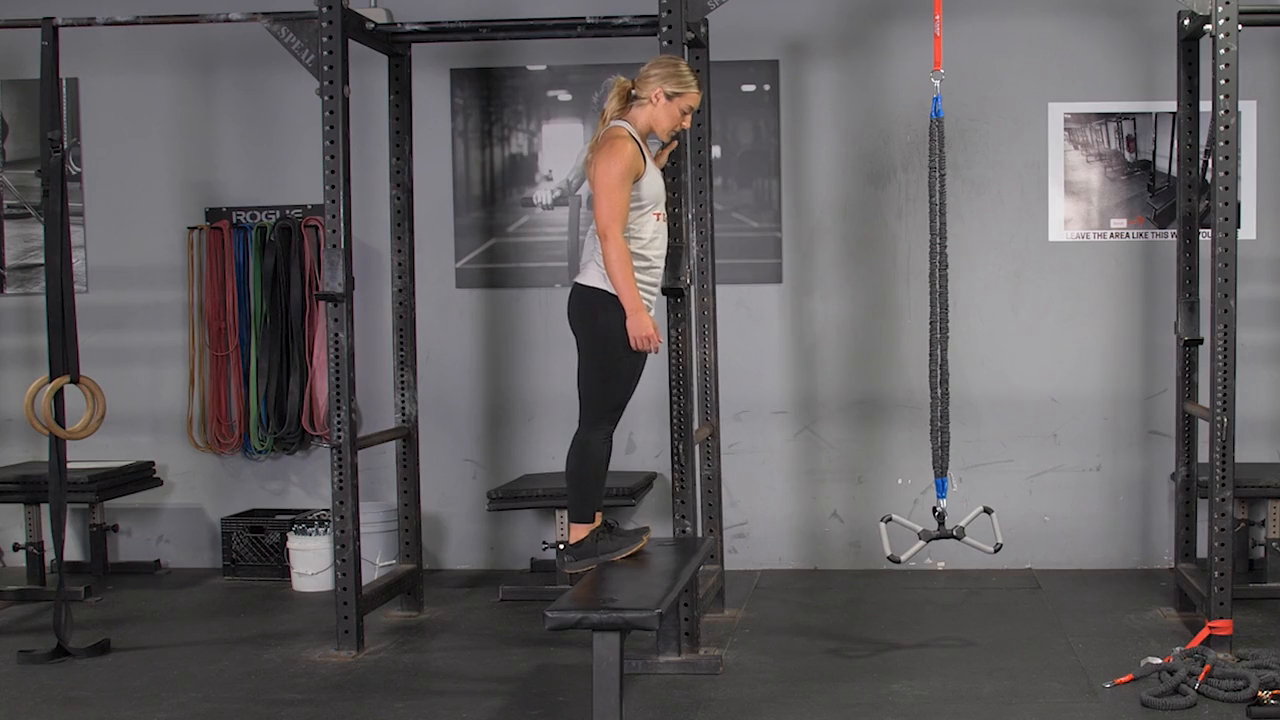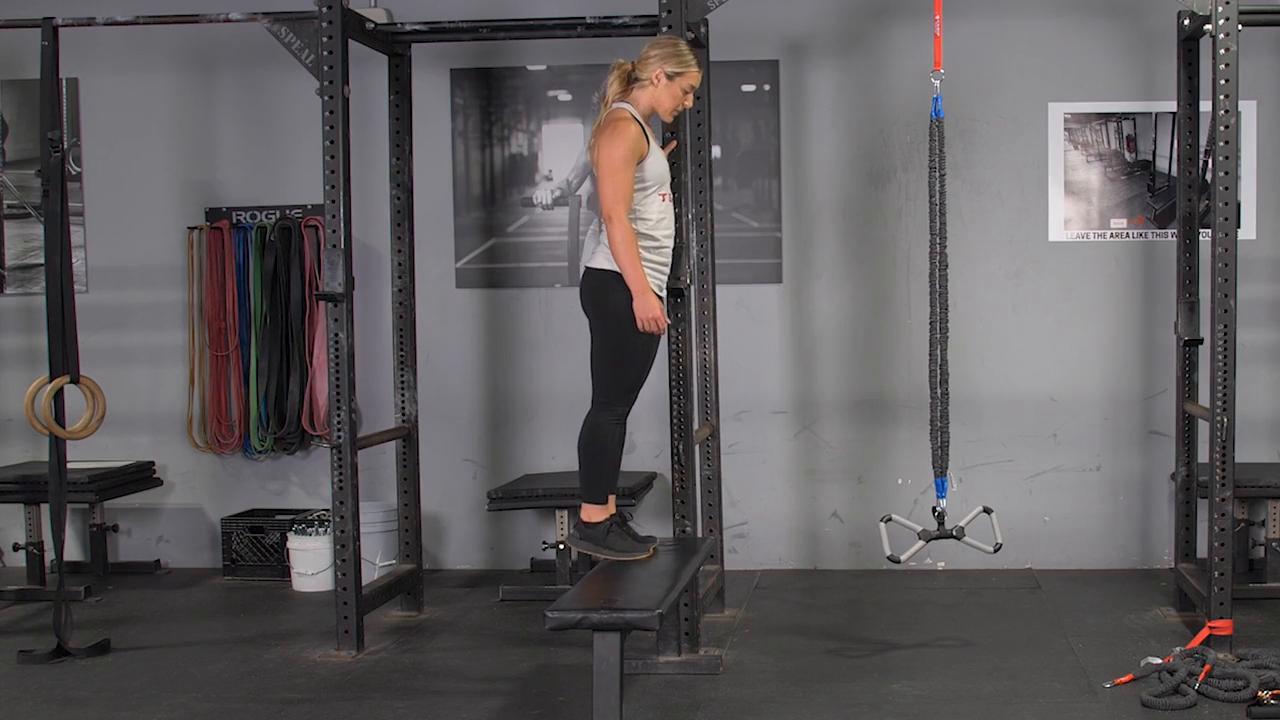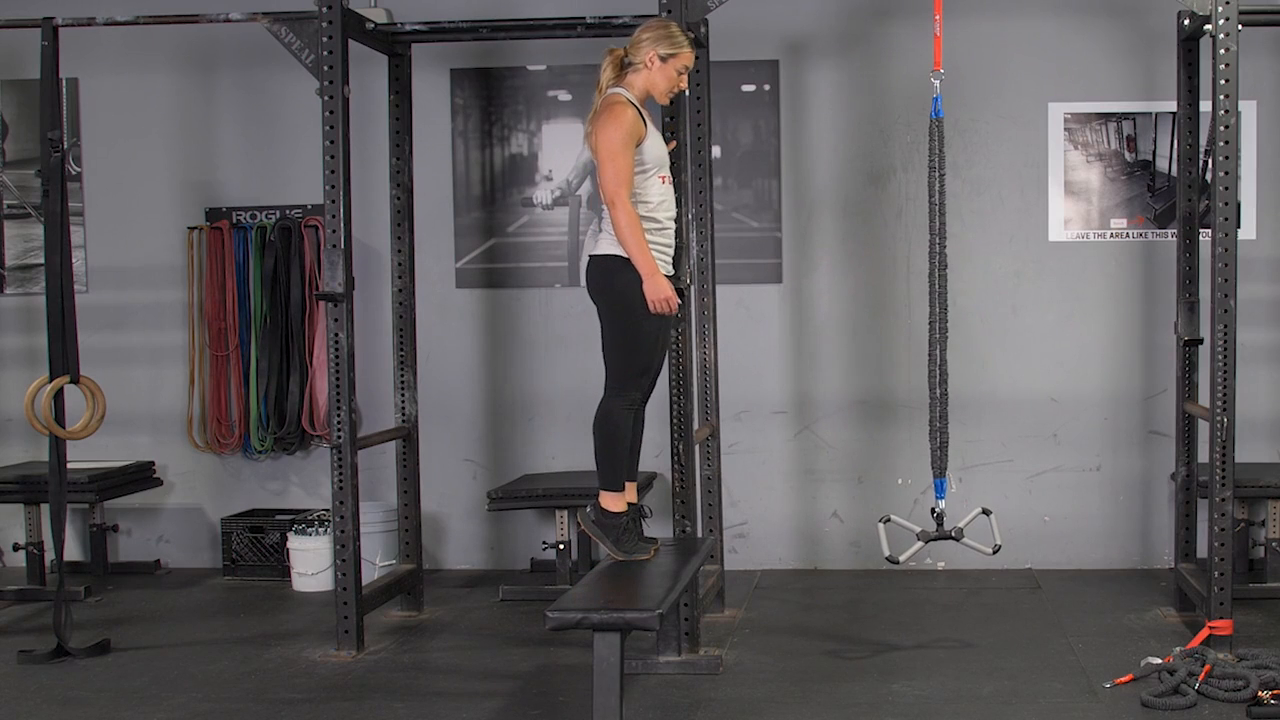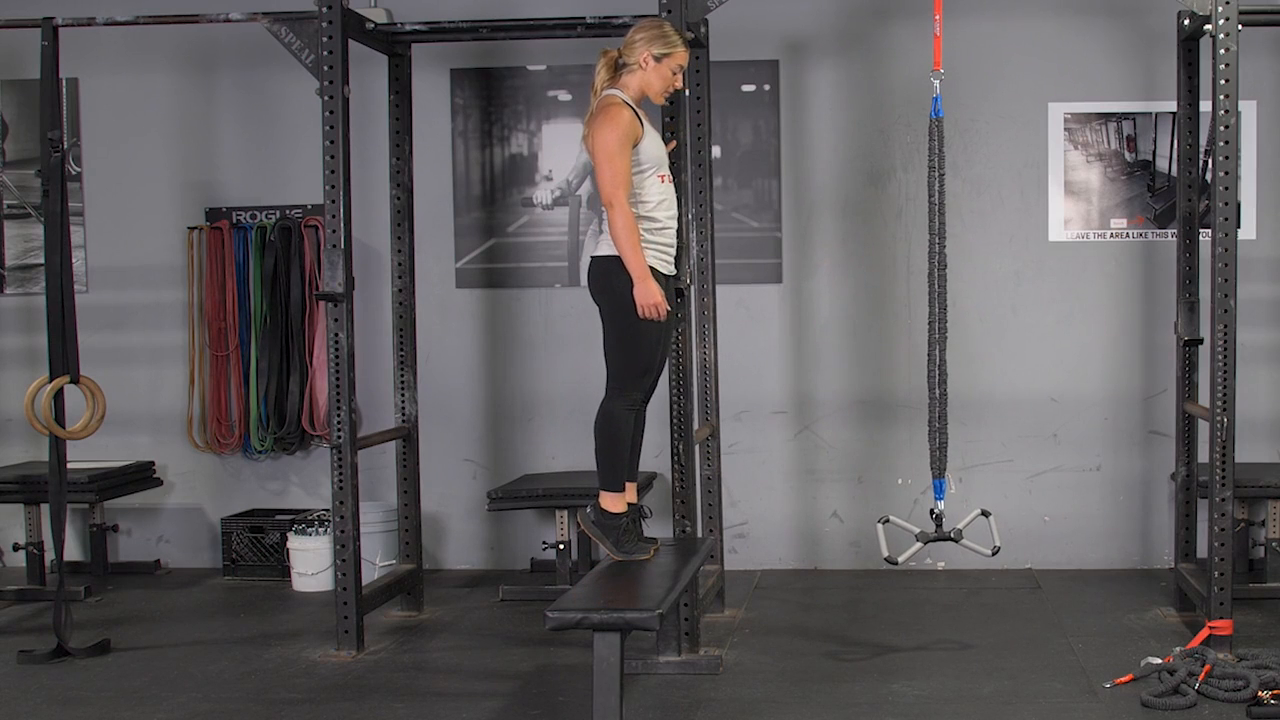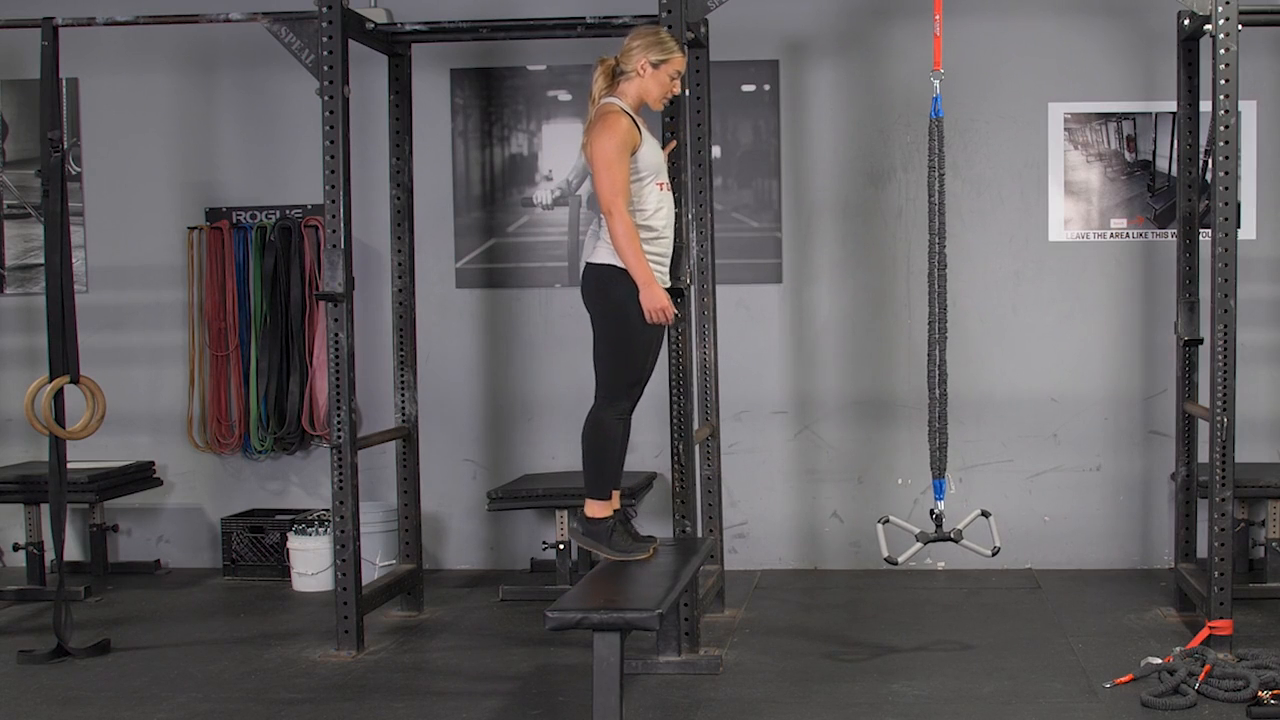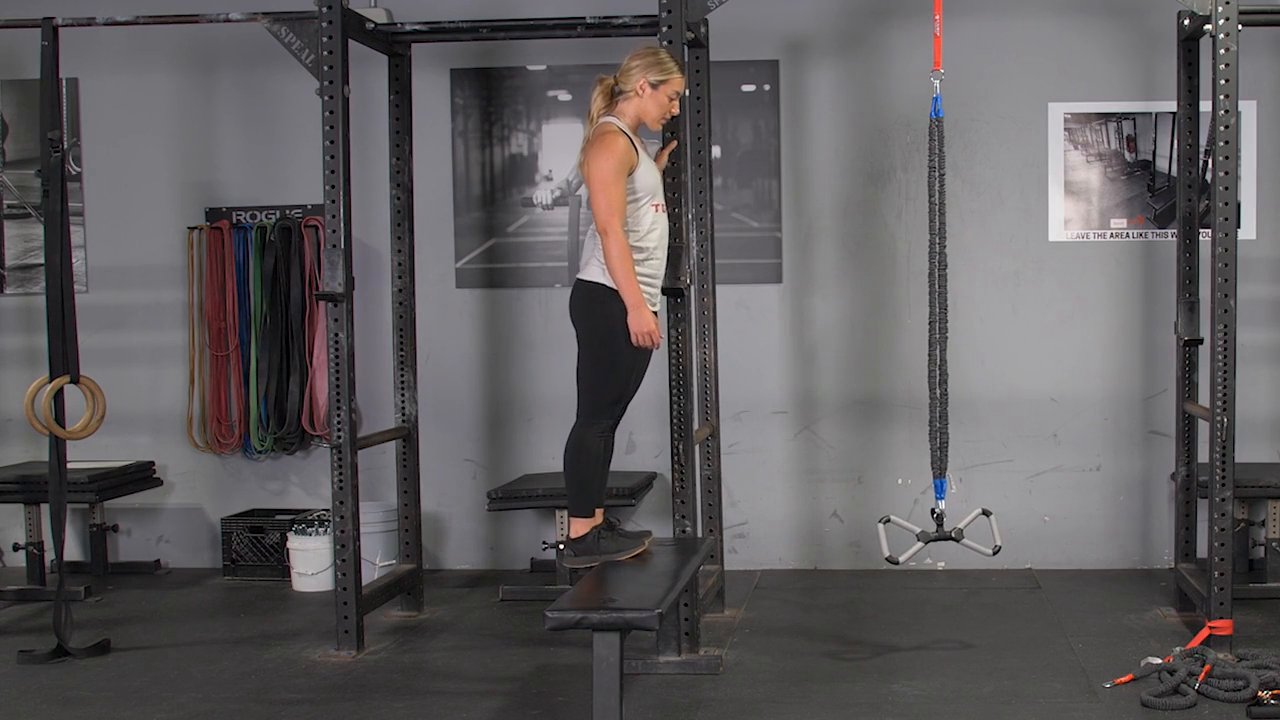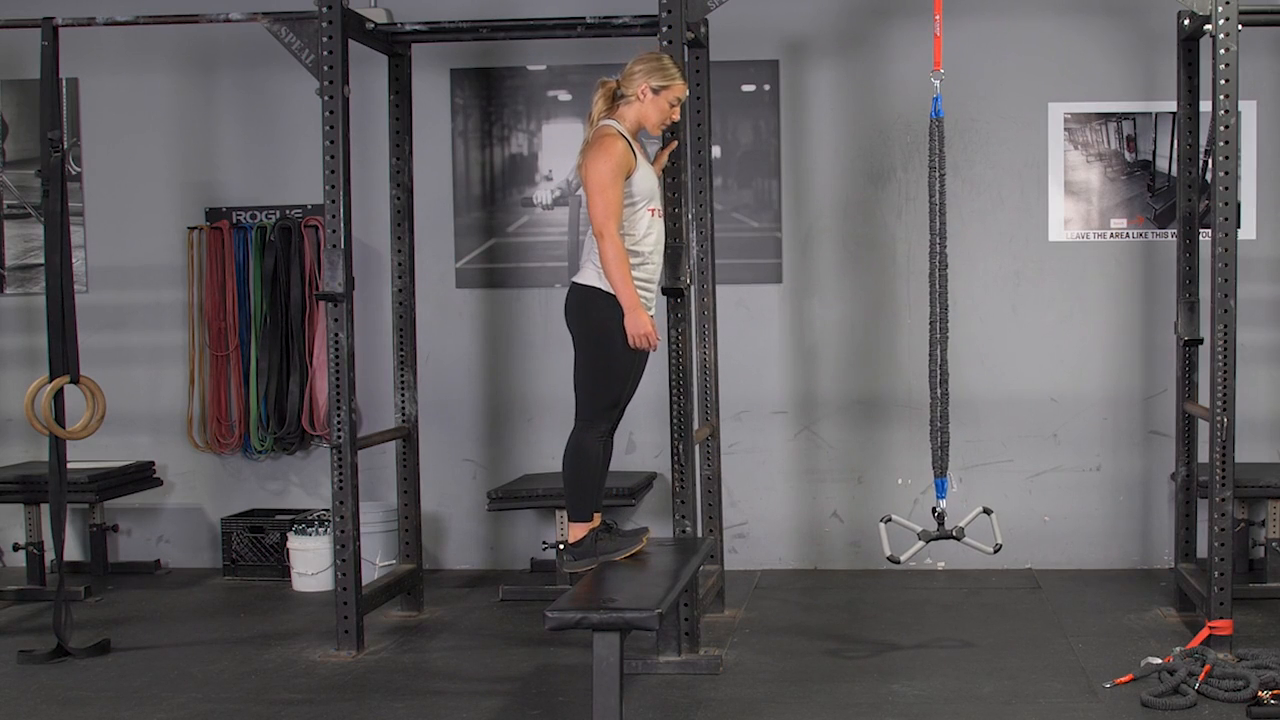
dt=0.4s
person 1, frame 1
left shoulder: (634, 146)
right shoulder: (619, 145)
right elbow: (610, 234)
left wrist: (660, 163)
right wrist: (635, 311)
left hip: (622, 304)
right hip: (608, 304)
left knee: (603, 421)
right knee: (597, 421)
left ankle: (592, 529)
right ankle: (580, 542)
person 1, frame 2
left shoulder: (638, 128)
right shoulder: (622, 127)
right elbow: (615, 216)
left wrist: (666, 157)
right wrist: (641, 292)
left hip: (635, 286)
right hip: (619, 286)
left knee: (617, 405)
right knee: (611, 404)
left ankle: (606, 516)
right ankle: (592, 520)
person 1, frame 3
left shoulder: (636, 113)
right shoulder: (618, 111)
right elbow: (618, 201)
right wrist: (650, 274)
left hip: (645, 272)
right hip: (626, 271)
left knee: (636, 393)
right knee: (624, 391)
left ankle: (625, 506)
right ankle: (607, 508)
person 1, frame 4
left shoulder: (633, 115)
right shoulder: (614, 113)
right elbow: (616, 202)
left wrist: (668, 153)
right wrist: (641, 278)
left hip: (650, 271)
right hip: (628, 272)
left knee: (637, 394)
right knee: (625, 392)
left ankle: (626, 507)
right ankle: (608, 509)
person 1, frame 5
left shoulder: (631, 123)
right shoulder: (613, 120)
right elbow: (615, 210)
left wrist: (666, 156)
right wrist: (647, 284)
left hip: (639, 281)
right hip: (620, 281)
left knee: (623, 401)
right knee: (613, 400)
left ankle: (609, 513)
right ankle: (594, 518)
person 1, frame 6
left shoulder: (630, 143)
right shoulder: (610, 141)
right elbow: (610, 231)
left wrist: (660, 166)
right wrist: (636, 306)
left hip: (629, 303)
right hip: (609, 300)
left knee: (607, 418)
right knee: (596, 418)
left ankle: (594, 525)
right ankle: (581, 537)
person 1, frame 7
left shoulder: (631, 146)
right shoulder: (609, 144)
right elbow: (606, 234)
left wrist: (660, 167)
right wrist: (632, 309)
left hip: (627, 306)
right hip: (605, 304)
left knee: (605, 422)
right knee: (594, 421)
left ankle: (592, 527)
right ankle: (580, 541)
